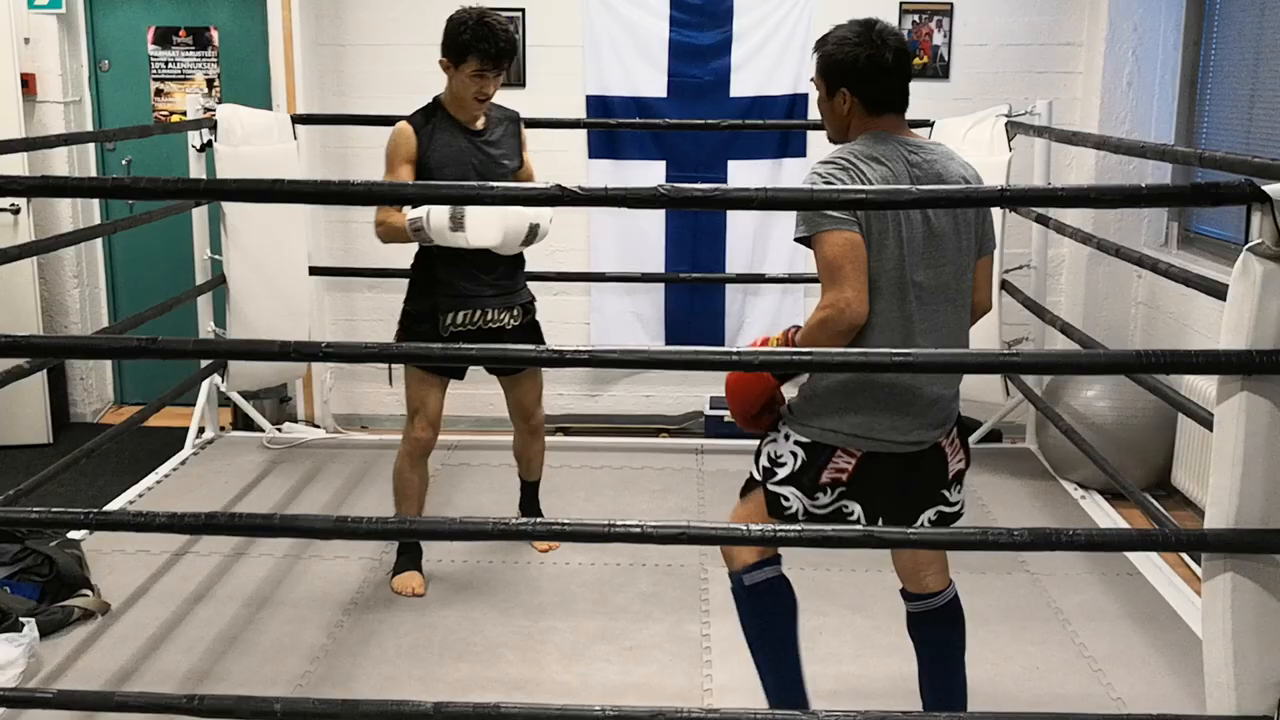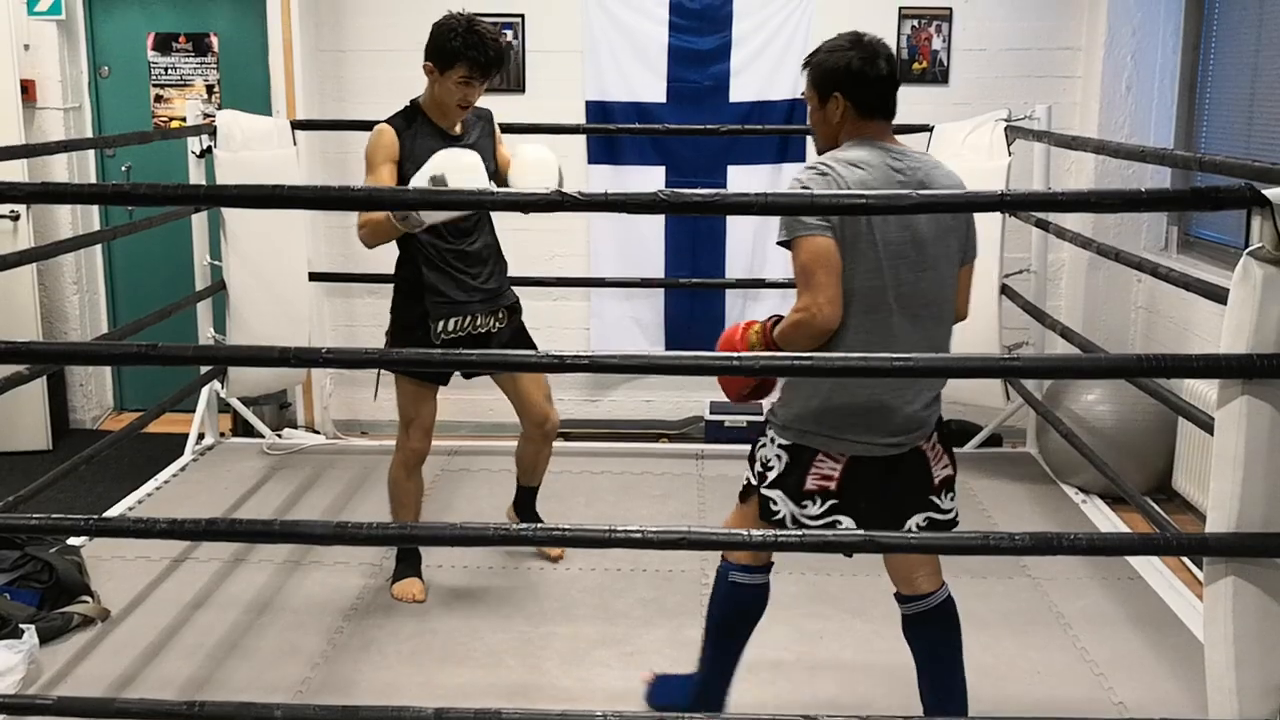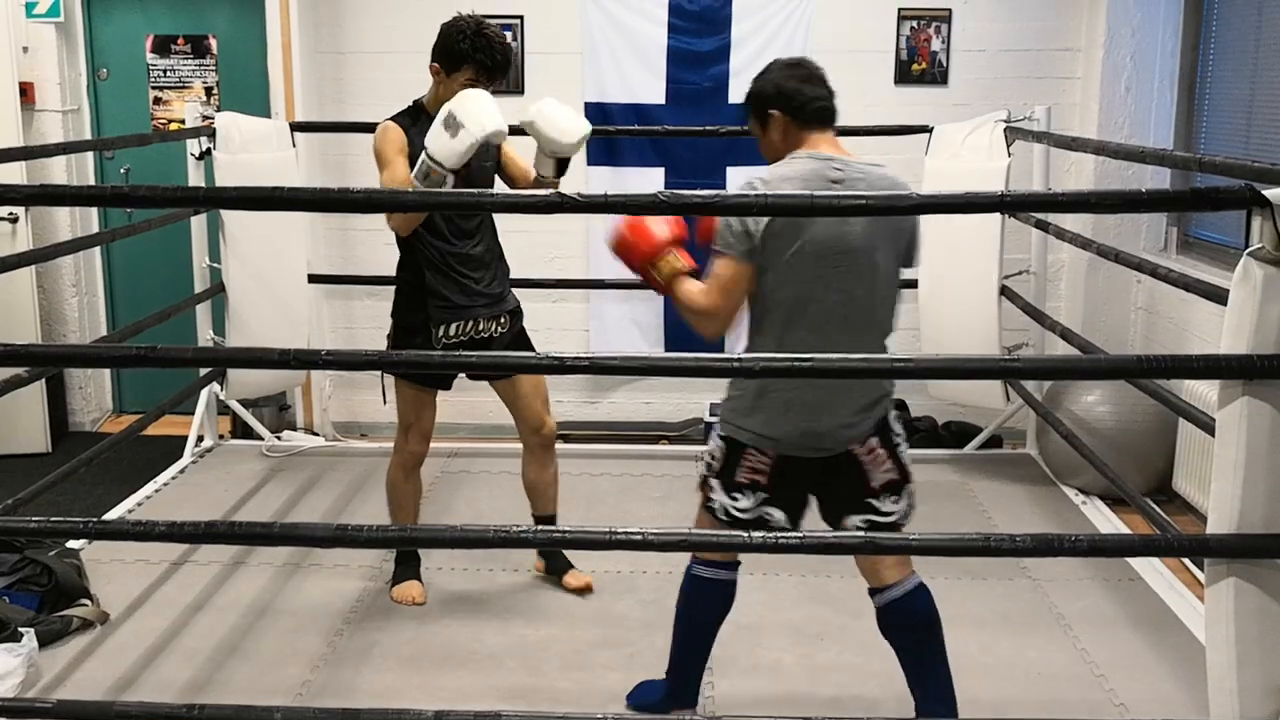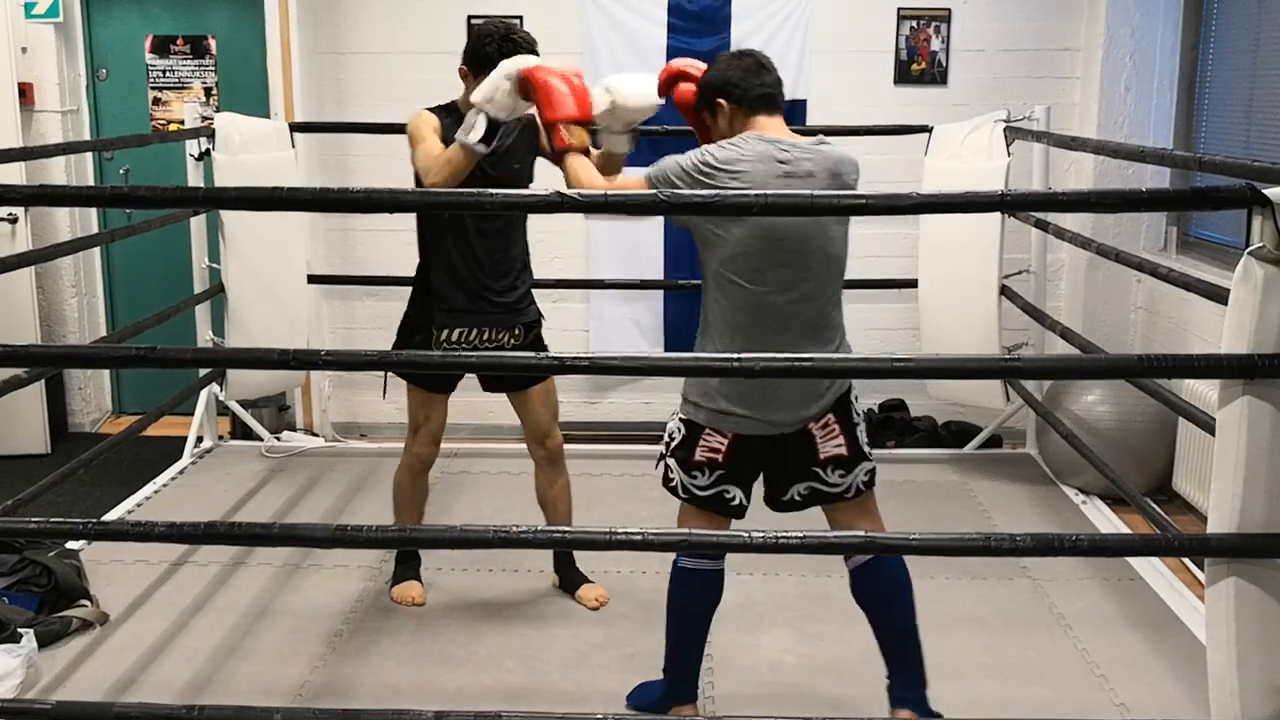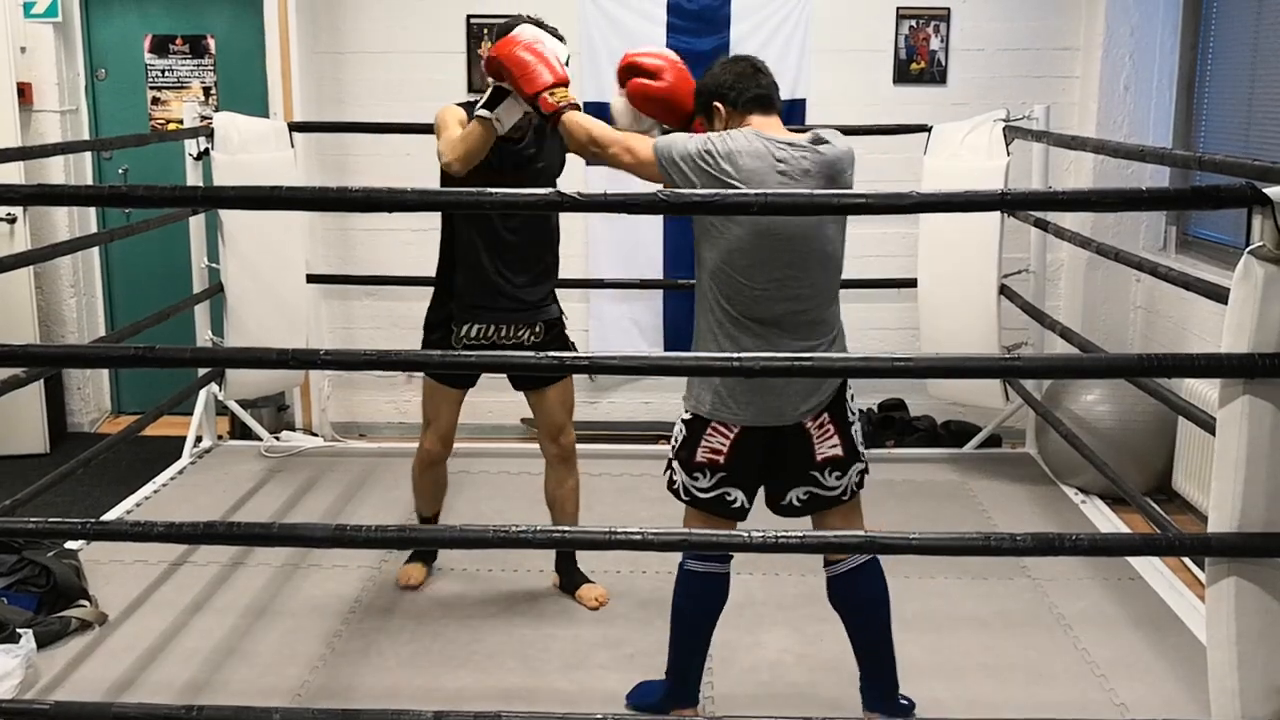
dt=0.2s
person 1, frame 1
left shoulder: (838, 174)
right shoulder: (962, 176)
left elbow: (846, 309)
right elbow: (978, 300)
left wrist: (782, 354)
left hip: (841, 423)
right hip: (930, 420)
left knee: (746, 545)
right knee: (926, 577)
left ankle: (791, 712)
right ankle: (948, 710)
person 1, frame 2
left shoulder: (821, 181)
right shoulder: (947, 185)
left elbow: (819, 314)
right elbow: (956, 307)
left wrist: (765, 342)
left hip: (822, 424)
right hip: (913, 422)
left knee: (748, 547)
right knee: (919, 578)
person 1, frame 3
left shoulder: (762, 193)
right shoulder: (895, 195)
left elbow: (713, 318)
left wrist: (672, 275)
left hip: (767, 422)
right hip: (862, 418)
left knee: (715, 550)
right knee: (890, 571)
person 1, frame 4
left shoulder: (711, 166)
right shoulder: (840, 165)
left elbow: (605, 189)
left wrist: (569, 135)
right wrist: (707, 98)
left hip: (728, 402)
right hip: (821, 395)
left knee: (701, 540)
right knee: (865, 533)
person 1, frame 5
left shoulder: (707, 158)
right shoulder: (836, 159)
left elbow: (604, 144)
left wrist: (552, 97)
right wrist: (680, 109)
left hip: (727, 401)
right hip: (817, 396)
left knee: (707, 545)
right knee: (847, 542)
person 2, frame 1
left shoulder: (510, 124)
right shoulder: (412, 134)
right elbow: (386, 226)
left wrist: (533, 220)
right wrist: (430, 223)
left hip: (508, 299)
right hip: (439, 305)
left knee: (530, 421)
right knee: (421, 435)
left ankle: (529, 504)
right ankle: (408, 552)
person 2, frame 2
left shoulder: (483, 125)
right shoulder: (391, 136)
left elbow: (512, 186)
right elbow: (369, 232)
right wrist: (417, 202)
left hip: (492, 300)
right hip: (425, 310)
left knee: (544, 420)
right knee: (414, 443)
left ankle: (524, 511)
right ankle: (408, 558)
person 2, frame 3
left shoulder: (486, 126)
right shoulder: (396, 133)
left elbow: (530, 185)
right elbow: (402, 220)
left wrist: (556, 156)
right wrist: (442, 156)
left hip: (493, 306)
right hip: (427, 313)
left knee: (541, 430)
right knee: (412, 445)
left ankle: (550, 550)
right ankle: (407, 560)
person 2, frame 4
left shoulder: (533, 126)
right shoulder: (430, 124)
left elbow: (596, 169)
right elbow: (437, 180)
left wrist: (620, 132)
right wrist: (484, 119)
left hip: (512, 315)
right hip: (441, 316)
left knee: (547, 445)
right knee: (422, 449)
left ankle: (566, 566)
right ankle: (407, 561)
person 2, frame 5
left shoulder: (554, 126)
right shoulder: (461, 117)
right elbow: (455, 163)
right wrist: (504, 98)
left hip: (535, 312)
right hip: (463, 312)
left knee: (561, 444)
right knee: (435, 443)
left ankle: (566, 565)
right ankle: (425, 541)
